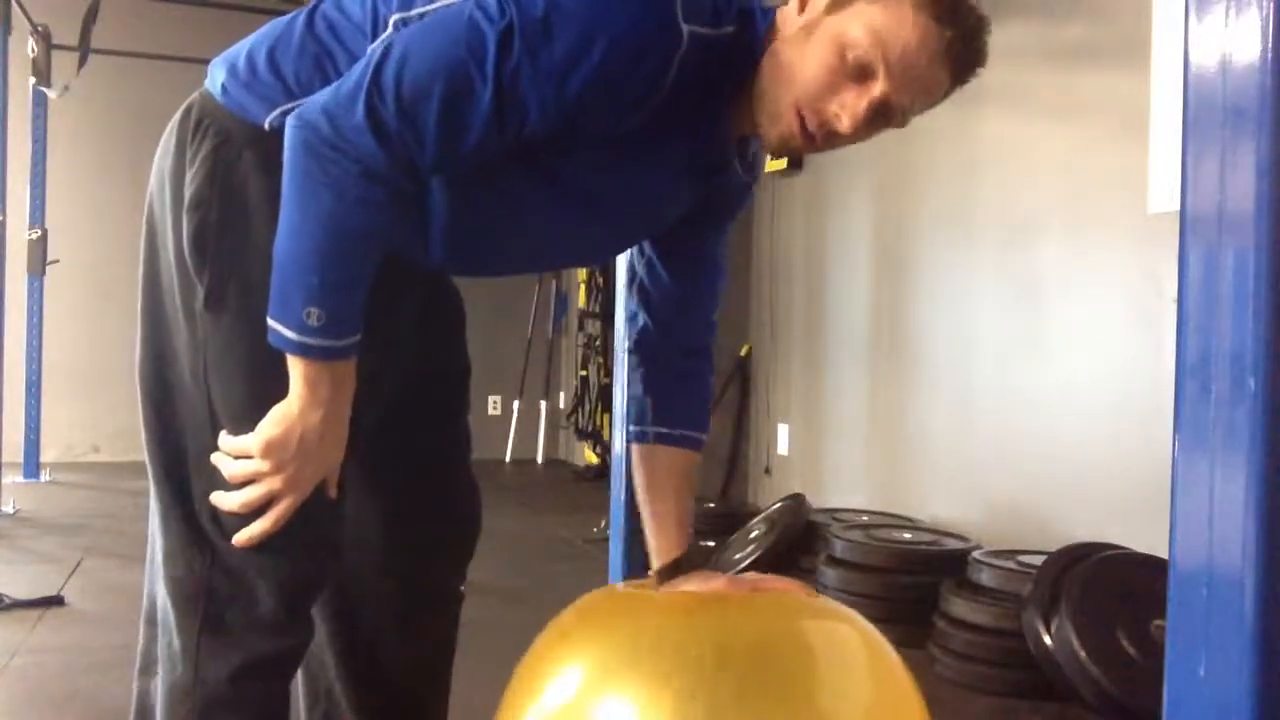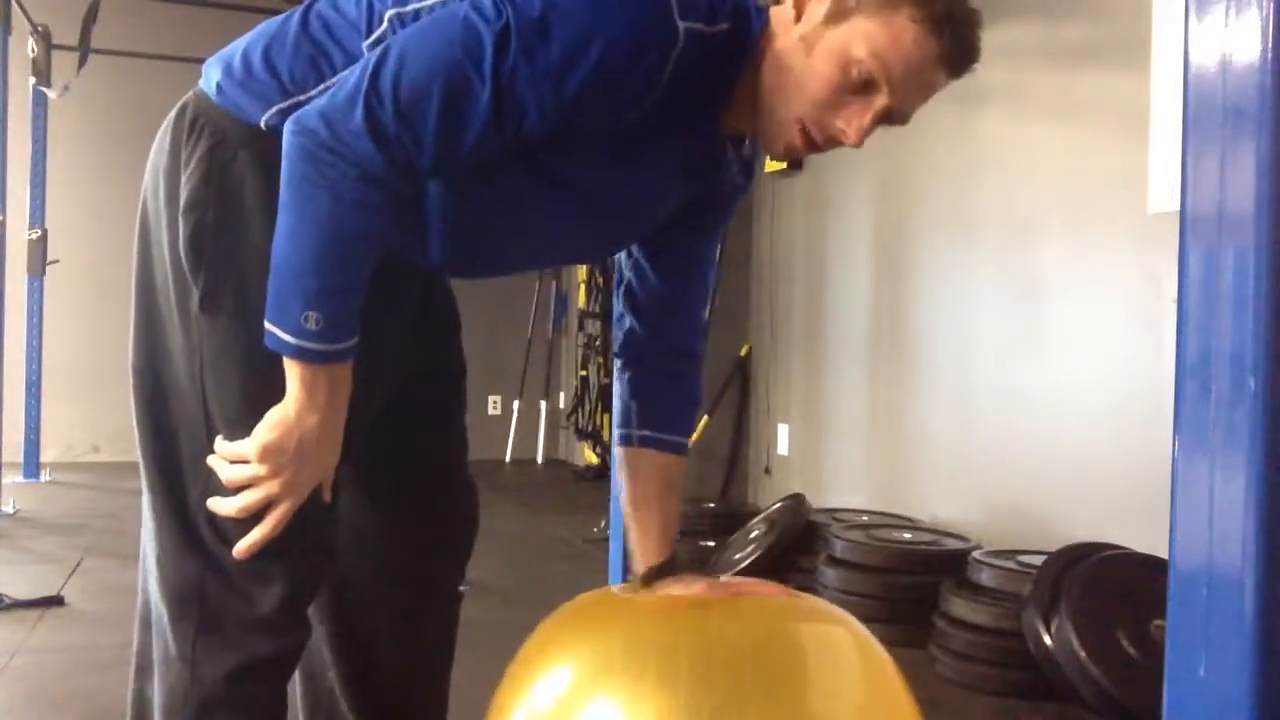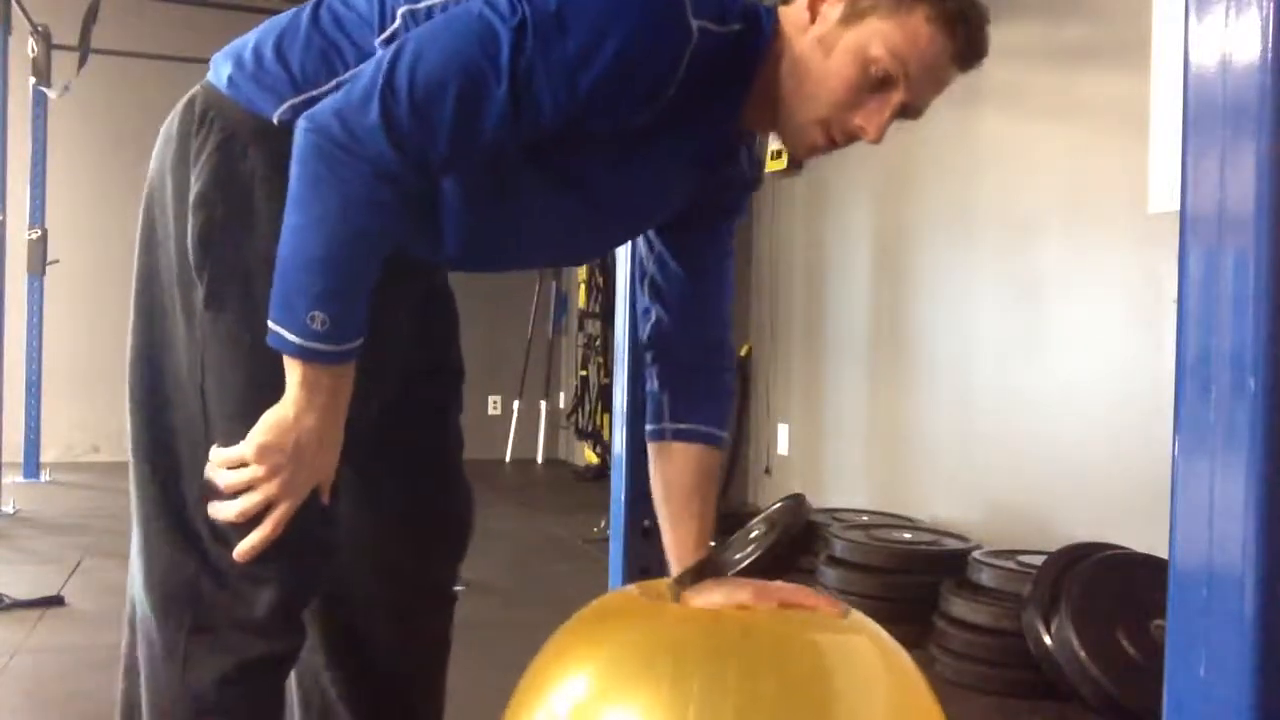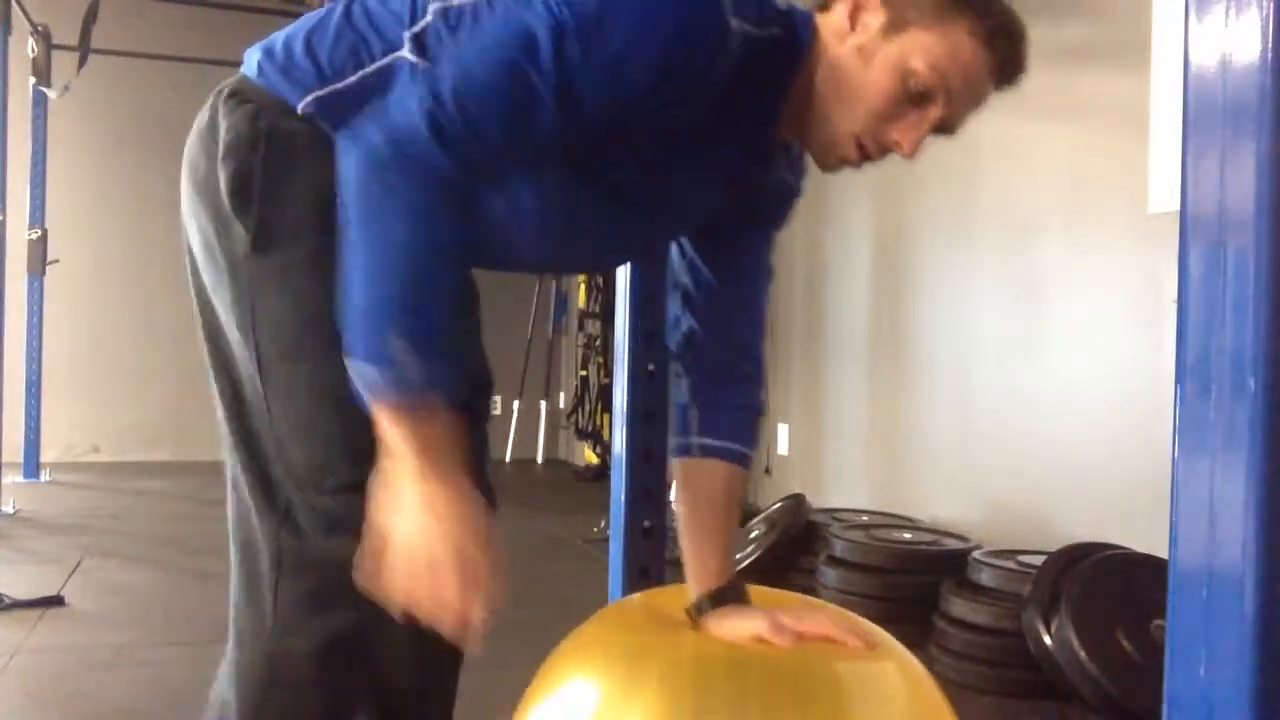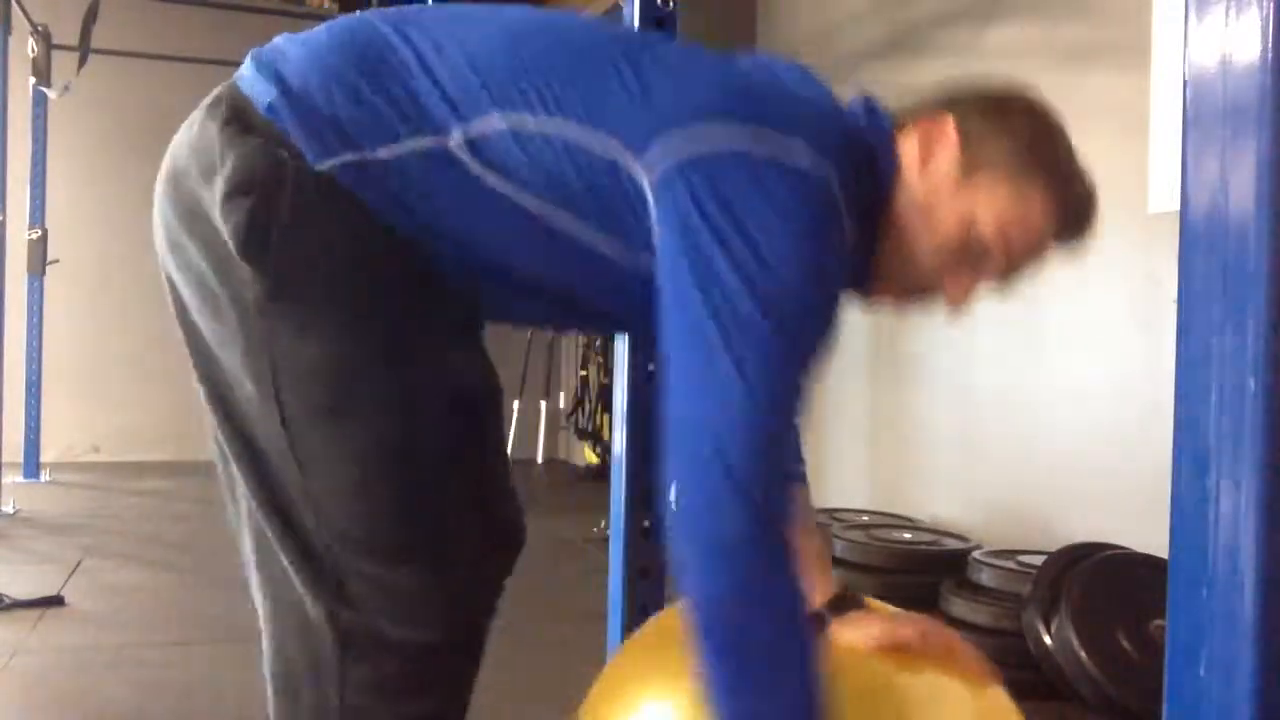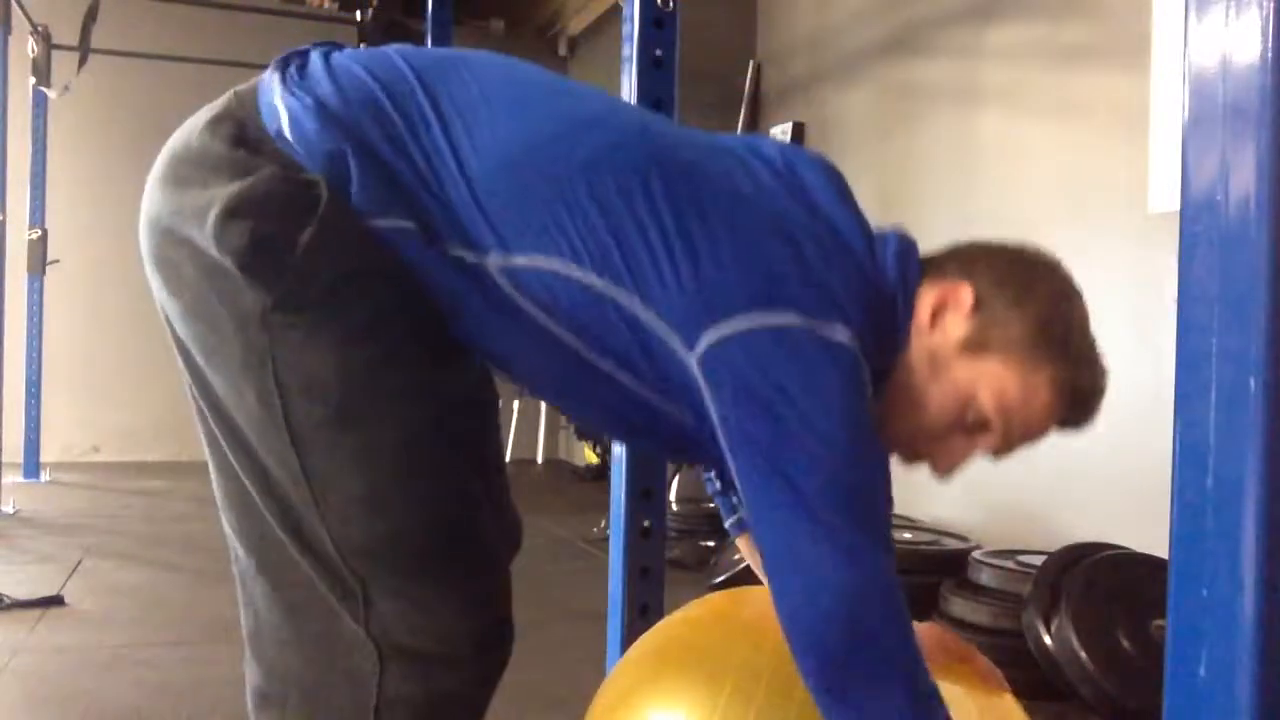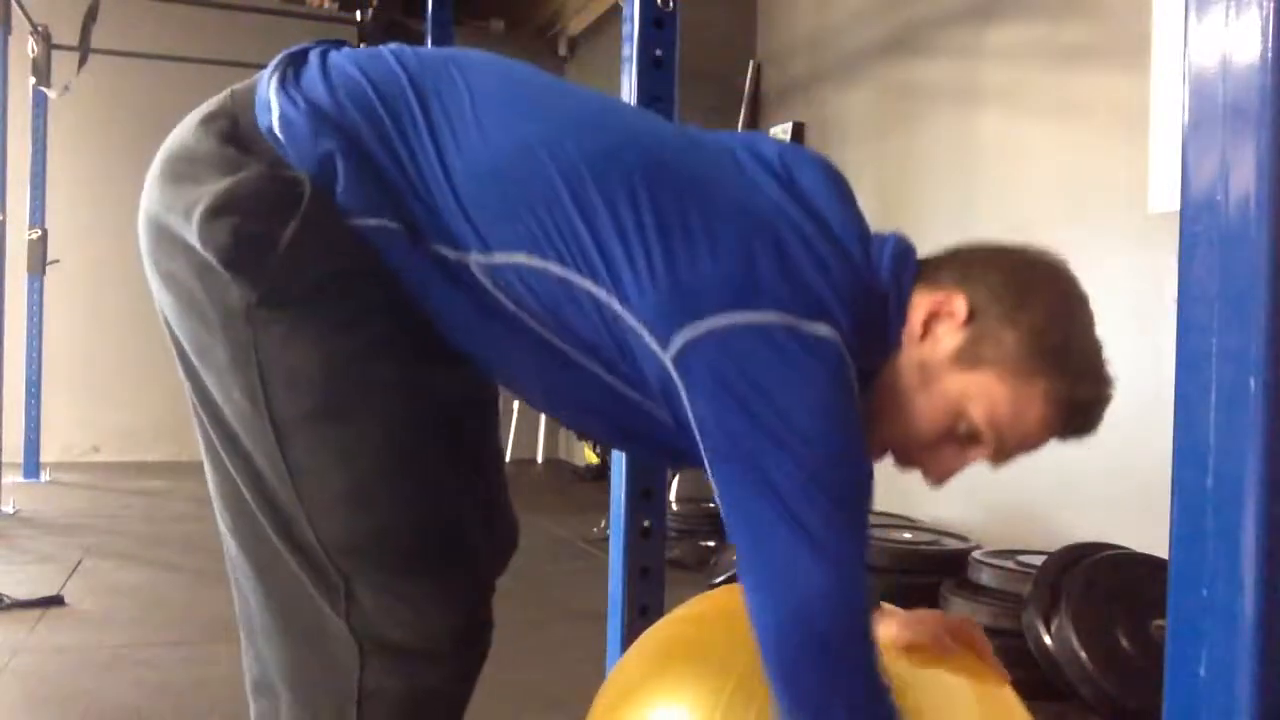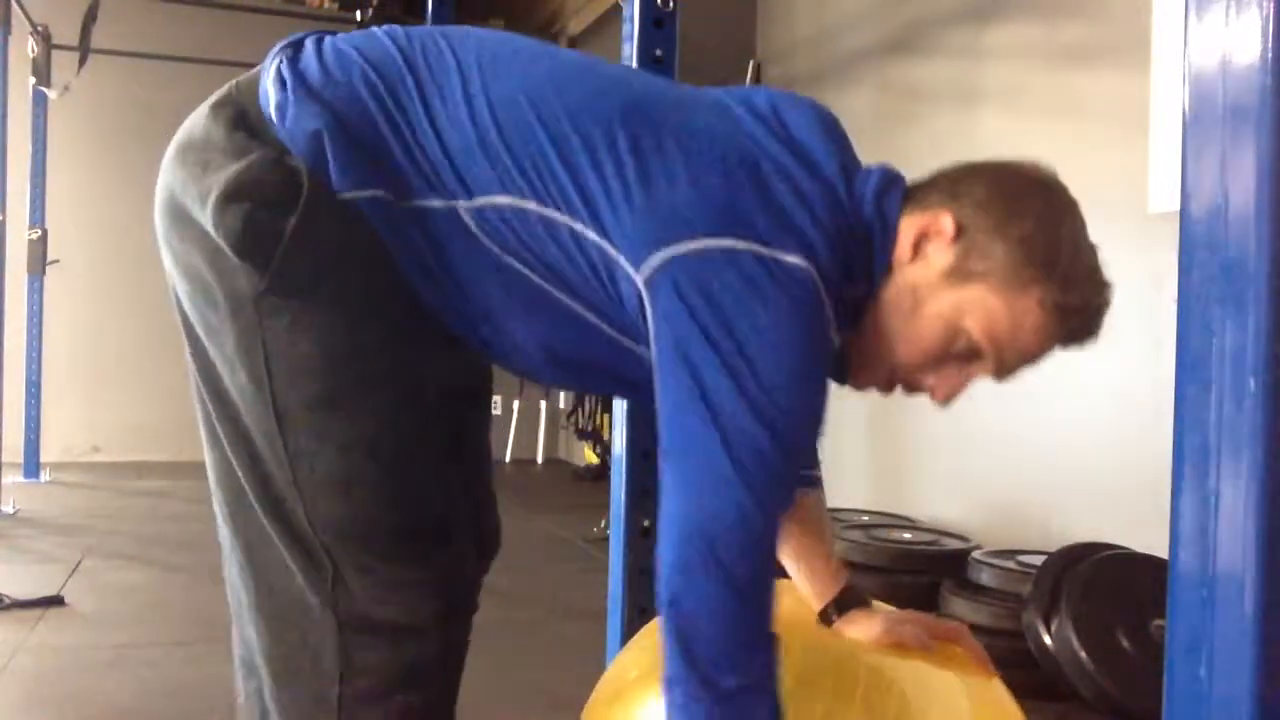
dt=0.3s
person 1, frame 1
left shoulder: (725, 162)
left elbow: (672, 345)
right elbow: (344, 137)
left wrist: (671, 568)
right wrist: (319, 401)
left hip: (386, 244)
right hip: (258, 165)
left knee: (415, 543)
right knee: (253, 560)
person 1, frame 2
left shoulder: (719, 159)
left elbow: (661, 346)
right elbow: (341, 141)
left wrist: (656, 571)
right wrist: (315, 403)
left hip: (385, 243)
right hip: (251, 166)
left knee: (412, 546)
right knee: (244, 565)
person 1, frame 3
left shoulder: (724, 160)
left elbow: (687, 353)
right elbow: (352, 138)
left wrist: (693, 574)
right wrist: (315, 404)
left hip: (382, 240)
right hip: (259, 161)
left knee: (408, 547)
right knee: (242, 571)
person 1, frame 4
left shoulder: (761, 164)
left elbow: (718, 363)
right elbow: (407, 158)
left wrist: (715, 597)
right wrist: (425, 466)
left hip: (411, 216)
right hip: (286, 149)
left knee: (421, 575)
right knee: (329, 543)
person 1, frame 5
left shoulder: (814, 161)
right shoulder: (771, 196)
left elbow: (745, 435)
right elbow: (726, 528)
left wrist: (825, 611)
left hip: (371, 207)
right hip: (271, 175)
left knee: (464, 551)
right knee: (385, 604)
person 1, frame 6
left shoulder: (827, 243)
right shoulder: (798, 356)
left wrist: (875, 638)
left hip: (337, 201)
right hip: (258, 196)
left knee: (457, 561)
right knee: (410, 623)
person 1, frame 7
left shoulder: (830, 242)
right shoulder: (781, 360)
left wrist: (855, 610)
left hip: (357, 215)
right hip: (261, 200)
left knee: (453, 564)
right knee: (392, 615)
person 1, frame 8
left shoulder: (826, 189)
right shoulder: (757, 294)
left elbow: (756, 447)
right elbow: (714, 643)
left wrist: (840, 604)
left hip: (387, 223)
right hip: (274, 183)
left knee: (440, 563)
right knee: (370, 605)
